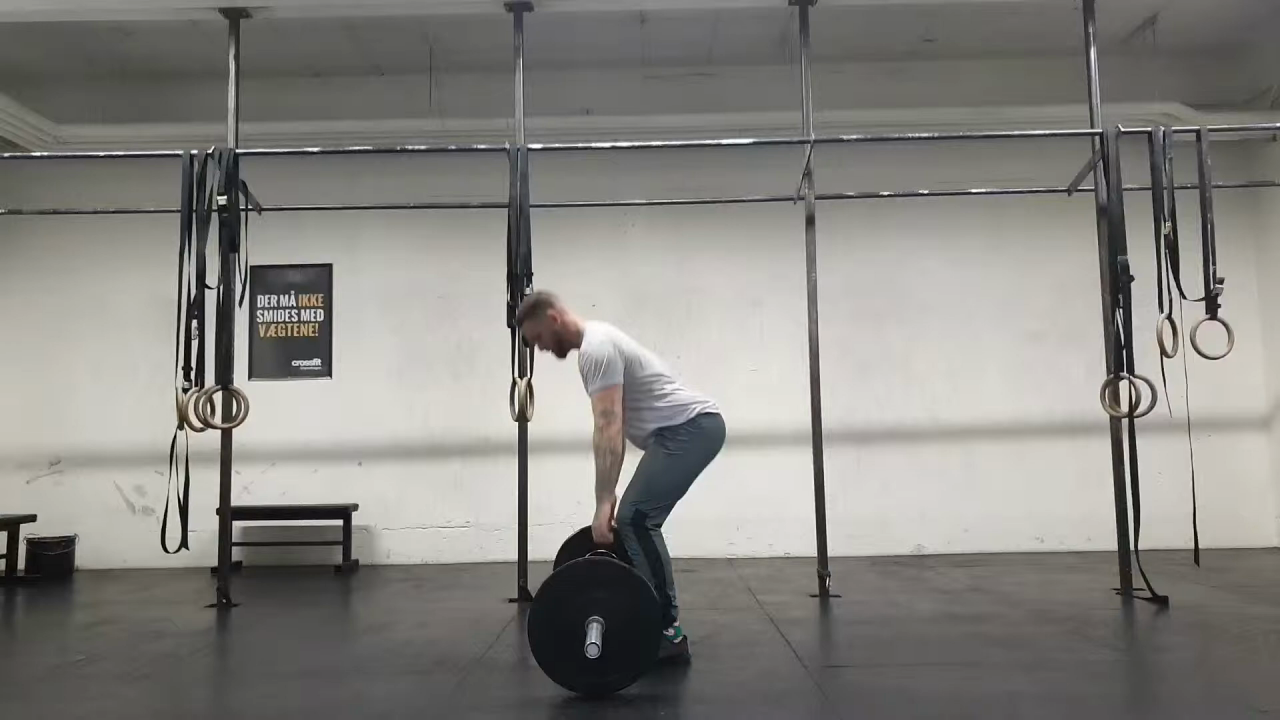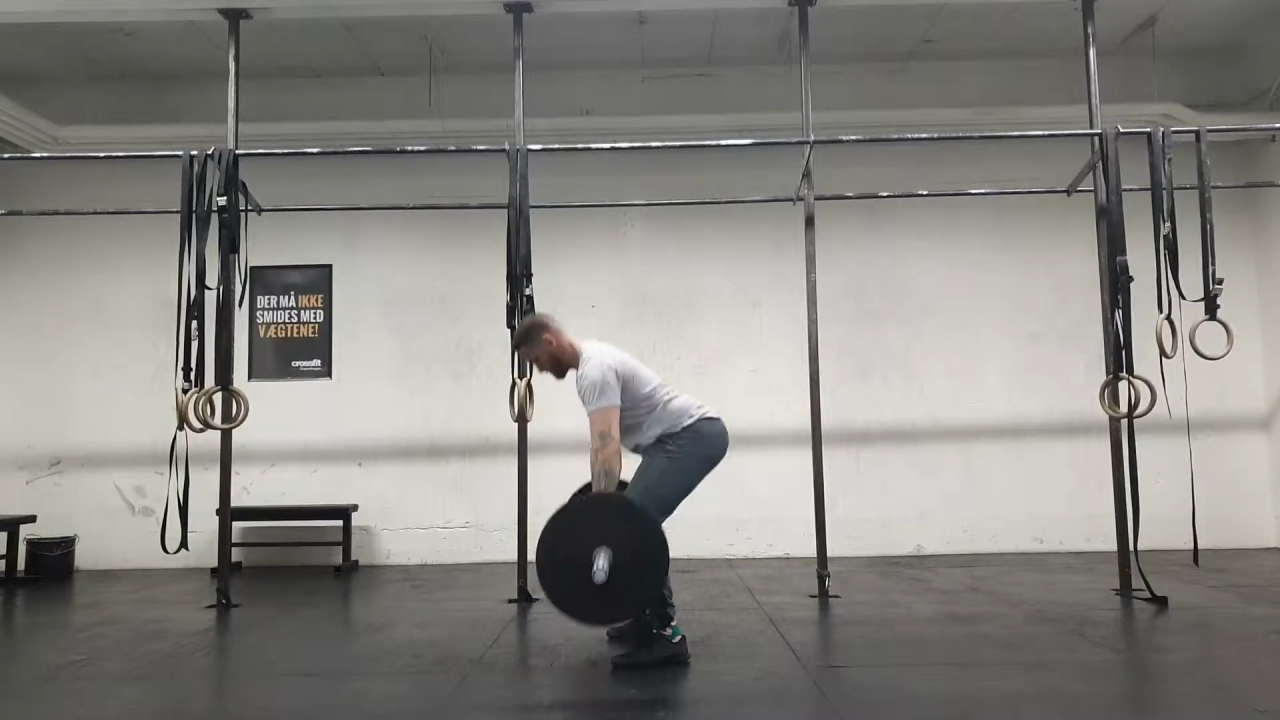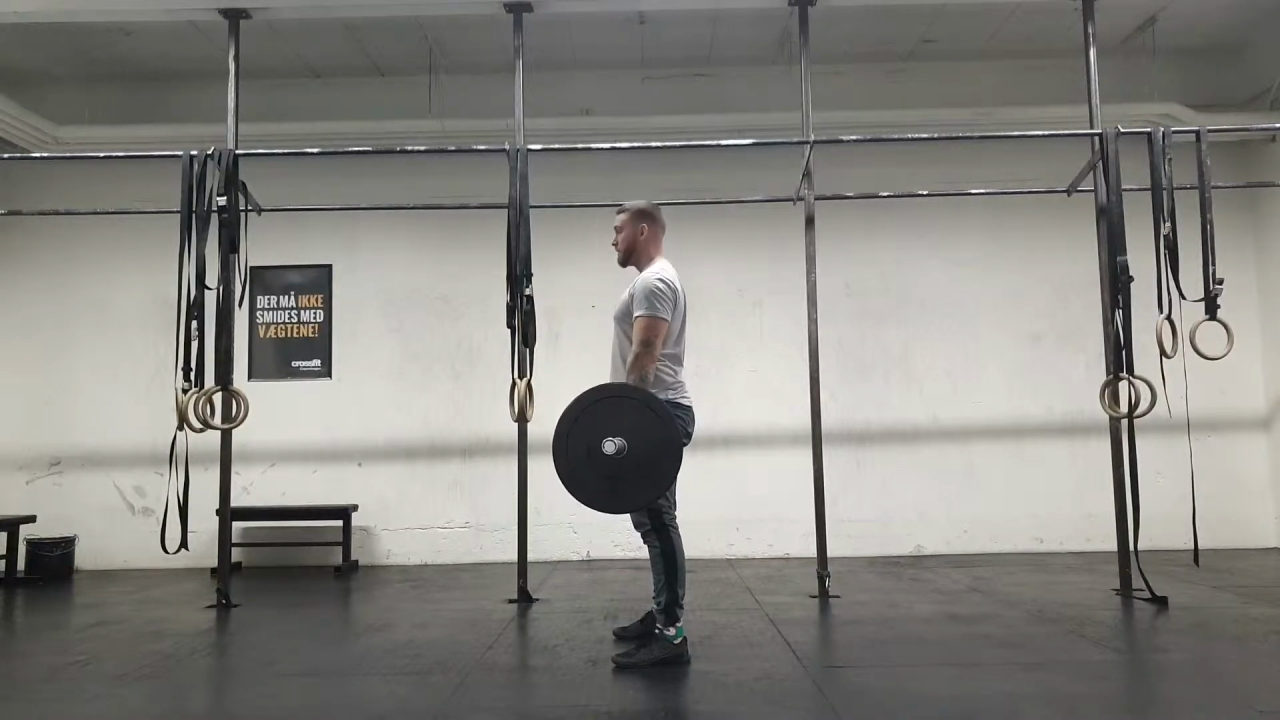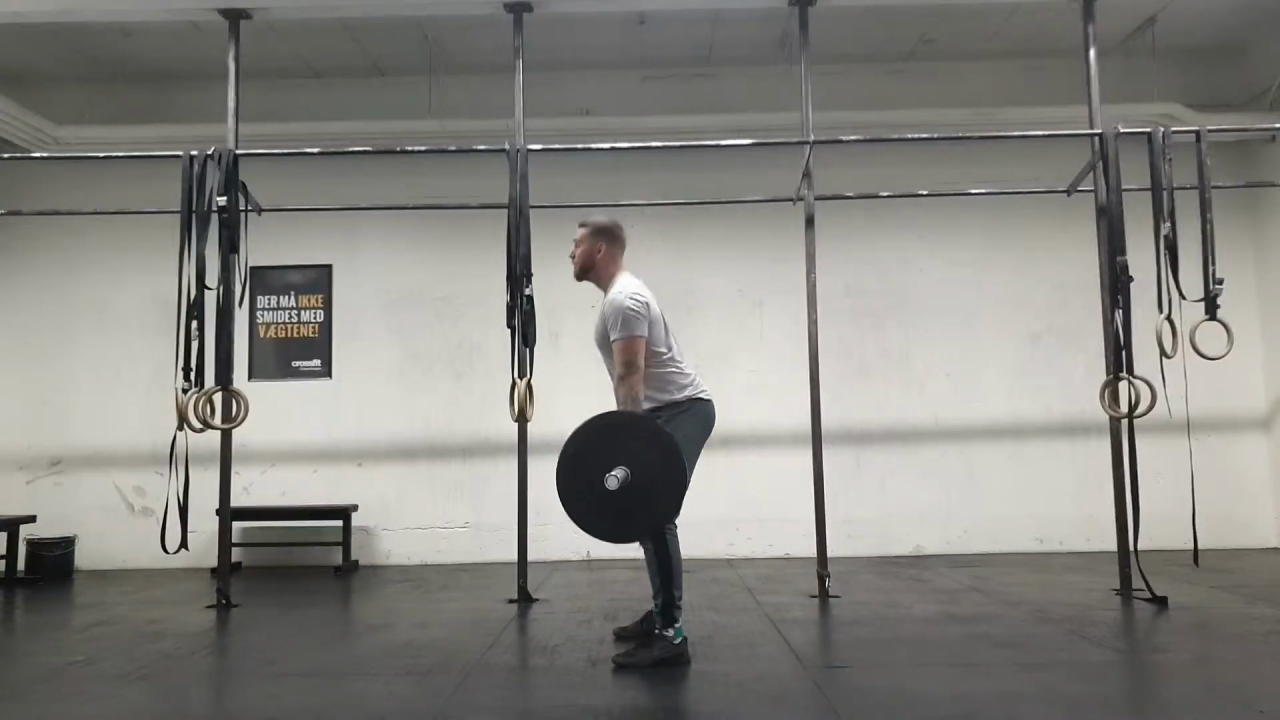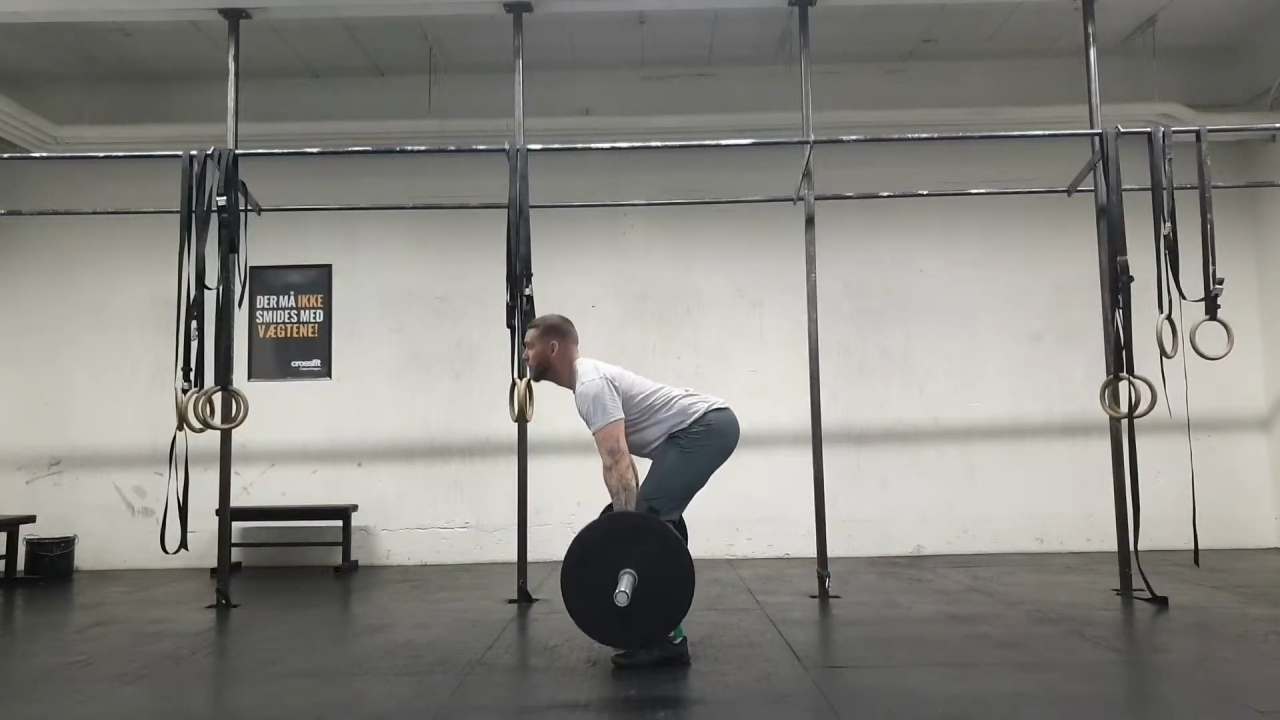
dt=1s
person 1, frame 1
left shoulder: (596, 347)
right shoulder: (596, 341)
left elbow: (609, 429)
right elbow: (612, 427)
left wrist: (604, 503)
right wrist: (609, 498)
left hip: (691, 426)
right hip: (689, 426)
left knee: (636, 519)
right knee: (635, 518)
left ankle: (668, 633)
person 1, frame 2
left shoulder: (594, 370)
right shoulder: (594, 359)
left elbow: (606, 448)
right elbow: (608, 443)
left hip: (694, 435)
right hip: (688, 433)
left ankle: (667, 635)
right ankle: (656, 617)
person 1, frame 3
left shoulder: (653, 281)
right shoulder: (653, 281)
left elbow: (644, 356)
left knee: (656, 520)
right knee: (652, 519)
left ankle: (670, 634)
right ankle: (662, 615)
person 1, frame 4
left shoulder: (622, 299)
right shoulder: (622, 294)
left elbow: (630, 377)
left hip: (679, 411)
right hip: (675, 410)
left ankle: (669, 635)
right ankle: (663, 614)
person 1, frame 5
left shoulder: (591, 385)
right shoulder: (590, 378)
left elbow: (616, 462)
right elbow: (622, 459)
right wrist: (632, 516)
left hip: (706, 426)
right hip: (709, 424)
left knee: (650, 520)
right knee: (651, 516)
left ankle: (668, 637)
